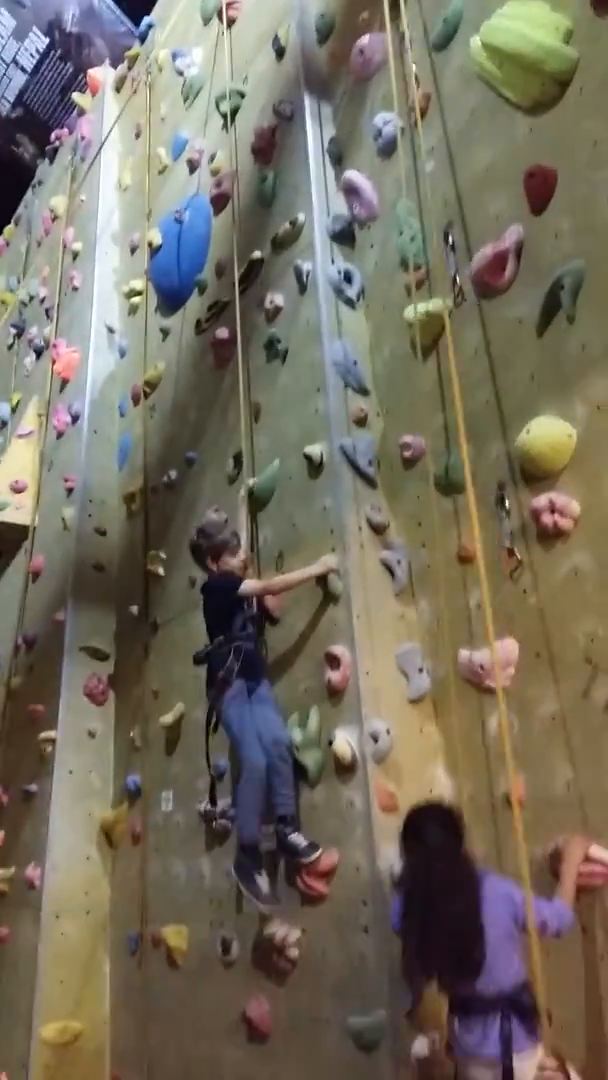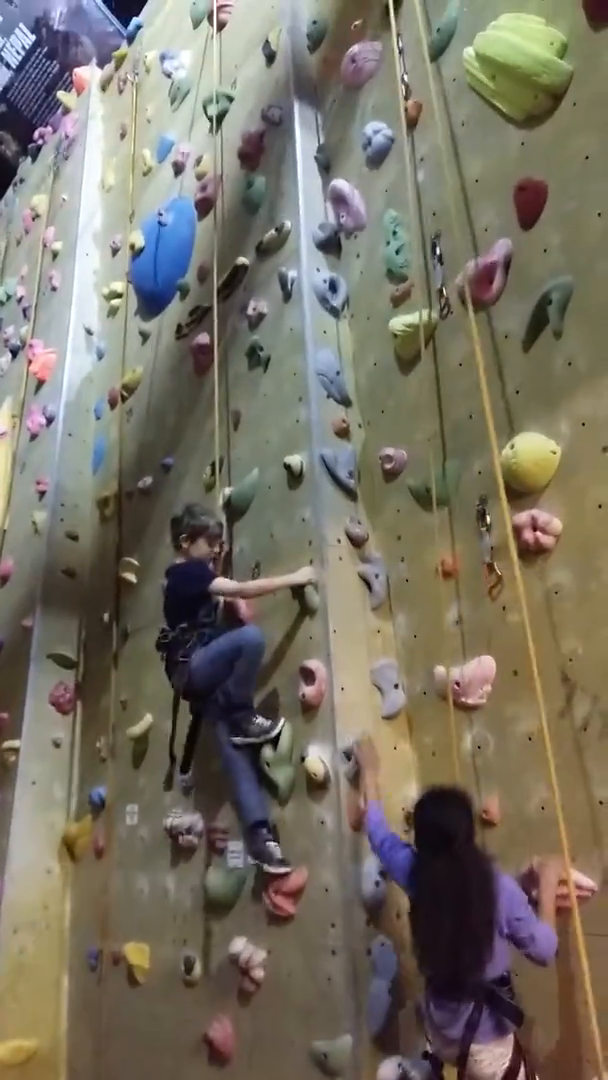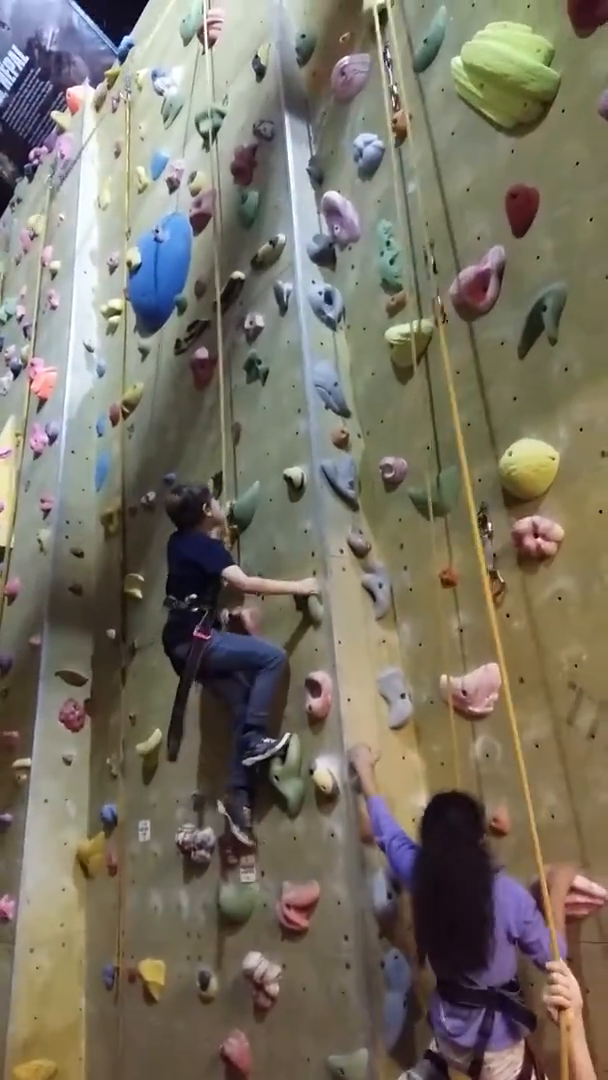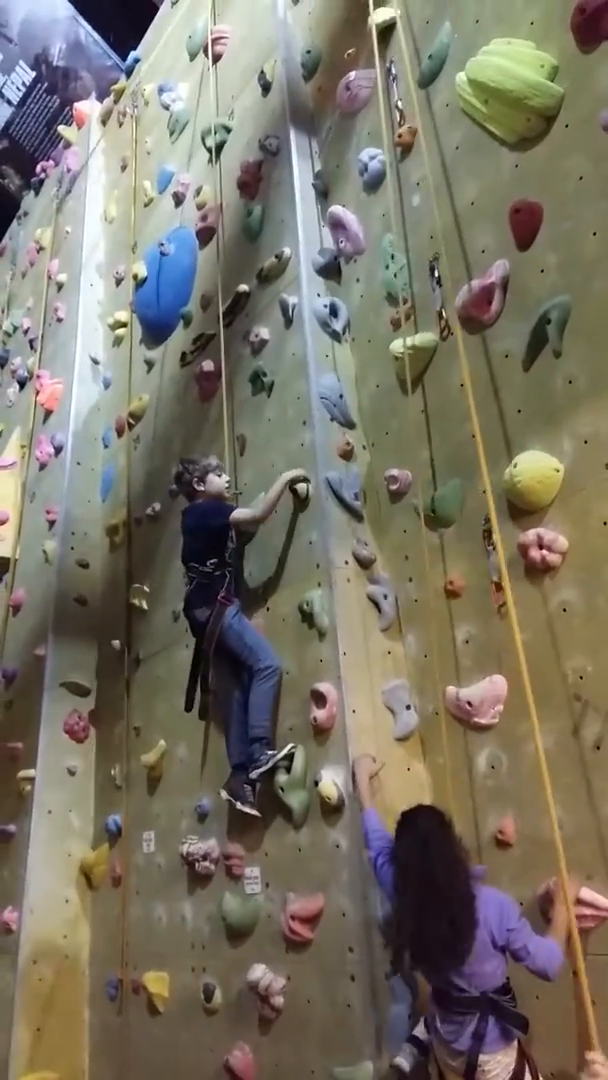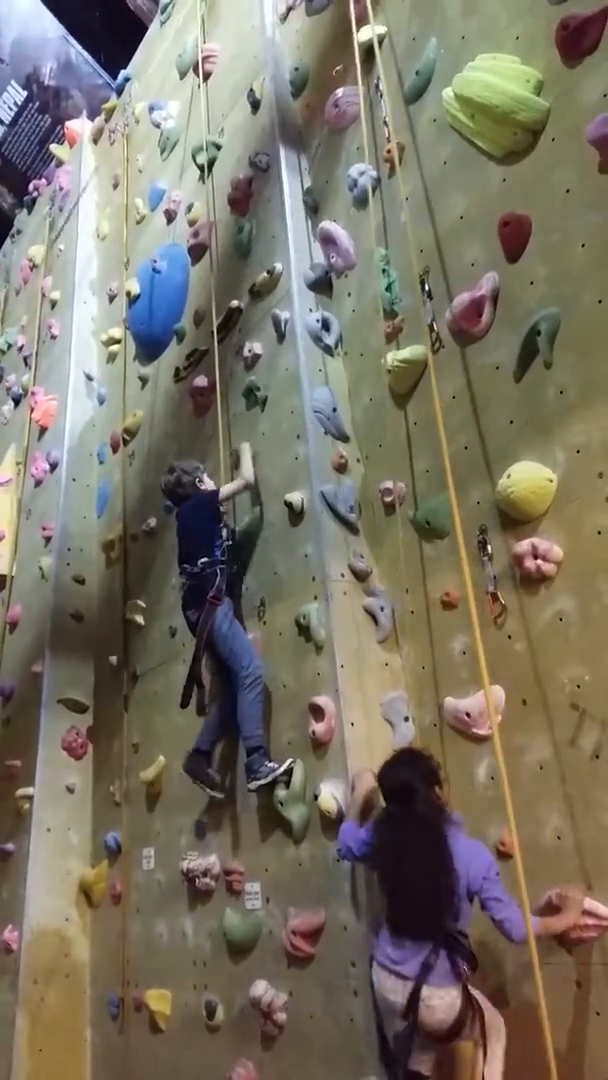
dt=0.7s
person 1, frame 1
left shoulder: (234, 581)
right shoulder: (217, 586)
left elbow: (244, 545)
right elbow: (269, 587)
left wrist: (243, 504)
right wrist: (317, 567)
left hip: (253, 677)
right hip: (227, 681)
left knee: (279, 741)
right knee: (254, 761)
left ankle: (286, 827)
right ankle: (249, 859)
person 1, frame 2
left shoulder: (196, 574)
right shoulder: (187, 573)
right elbow: (240, 590)
right wrist: (293, 578)
left hip: (204, 671)
right hip: (191, 668)
left knee: (234, 748)
right knee: (251, 636)
left ankle: (260, 834)
right ankle: (242, 717)
person 1, frame 3
left shoulder: (181, 541)
right shoulder: (206, 545)
right elbow: (244, 583)
left wrist: (220, 533)
right wrist: (296, 587)
left hip: (187, 641)
right hip: (197, 638)
left knee: (244, 701)
right knee: (274, 657)
left ankle: (238, 796)
right ankle: (255, 739)
person 1, frame 4
left shoulder: (200, 514)
right shoulder: (207, 511)
right elbow: (257, 516)
left wrist: (226, 501)
right wrist: (285, 479)
left hip: (209, 607)
right hip: (215, 605)
left knee: (242, 684)
right knee: (267, 665)
left ankle: (239, 775)
right ankle: (259, 752)
person 1, frame 5
left shoulder: (193, 514)
right shoulder: (199, 504)
right elbow: (246, 480)
right wrist: (246, 452)
left hip: (207, 604)
right hip: (211, 603)
left knee: (233, 685)
right knee: (251, 673)
left ankle: (200, 756)
right ankle: (258, 764)
person 2, frame 1
left shoulder: (411, 905)
right shoulder: (498, 894)
right elbow: (558, 918)
right wrist: (572, 860)
left hip: (468, 1054)
right hip: (519, 1049)
person 2, frame 2
left shoulder: (415, 875)
right shoulder: (500, 888)
left elbow: (377, 830)
right elbow: (544, 951)
left wrist: (368, 772)
right wrist: (548, 886)
left hip: (440, 1032)
right hip: (487, 1044)
person 2, frame 3
left shoulder: (420, 878)
right shoulder: (509, 894)
left elbow: (386, 830)
right elbow: (550, 957)
left wrist: (363, 768)
right wrist: (557, 893)
left hip: (449, 1037)
right hip: (497, 1048)
person 2, frame 4
left shoulder: (402, 893)
right shoulder: (494, 905)
left elbow: (376, 840)
right elbow: (547, 964)
left wrist: (362, 778)
right wrist: (562, 905)
left hip: (446, 1047)
left ankle: (416, 1048)
person 2, frame 5
left shoulder: (386, 836)
right shoulder: (471, 855)
left elbow: (346, 844)
right elbow: (514, 927)
left wrist: (360, 794)
right wrist: (566, 916)
left hip: (385, 980)
right hip: (436, 993)
right knee: (492, 1030)
